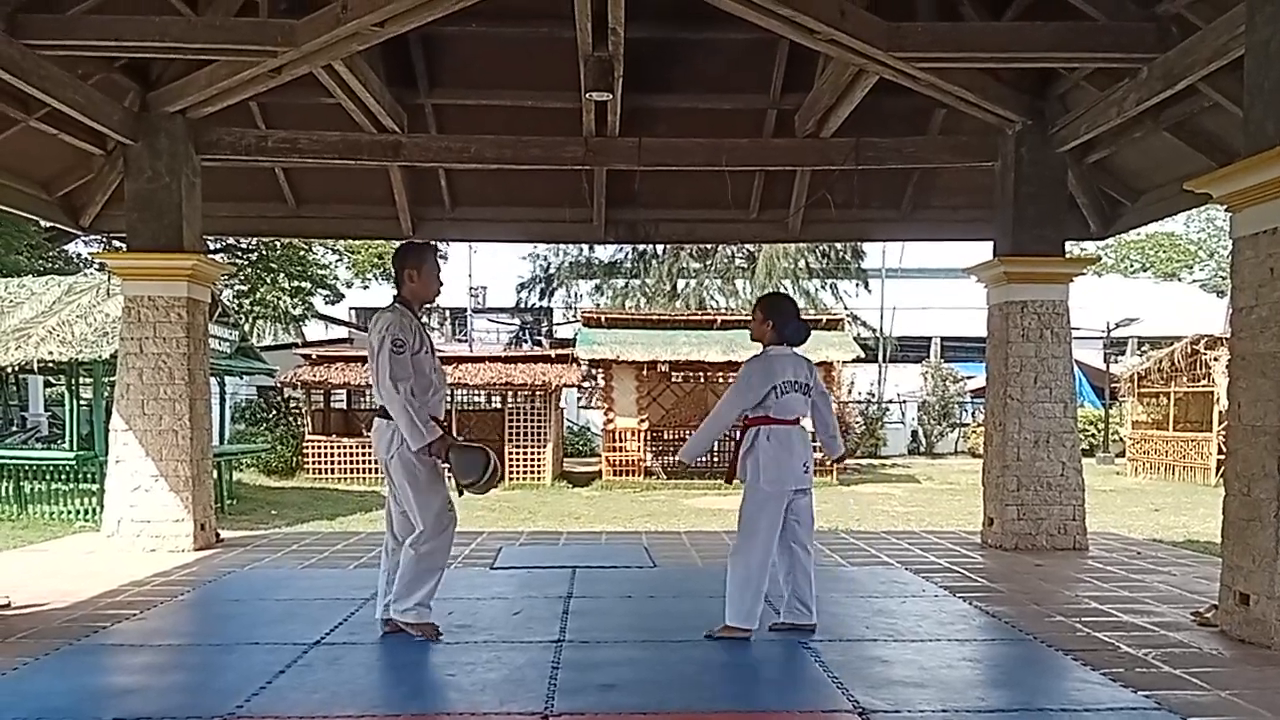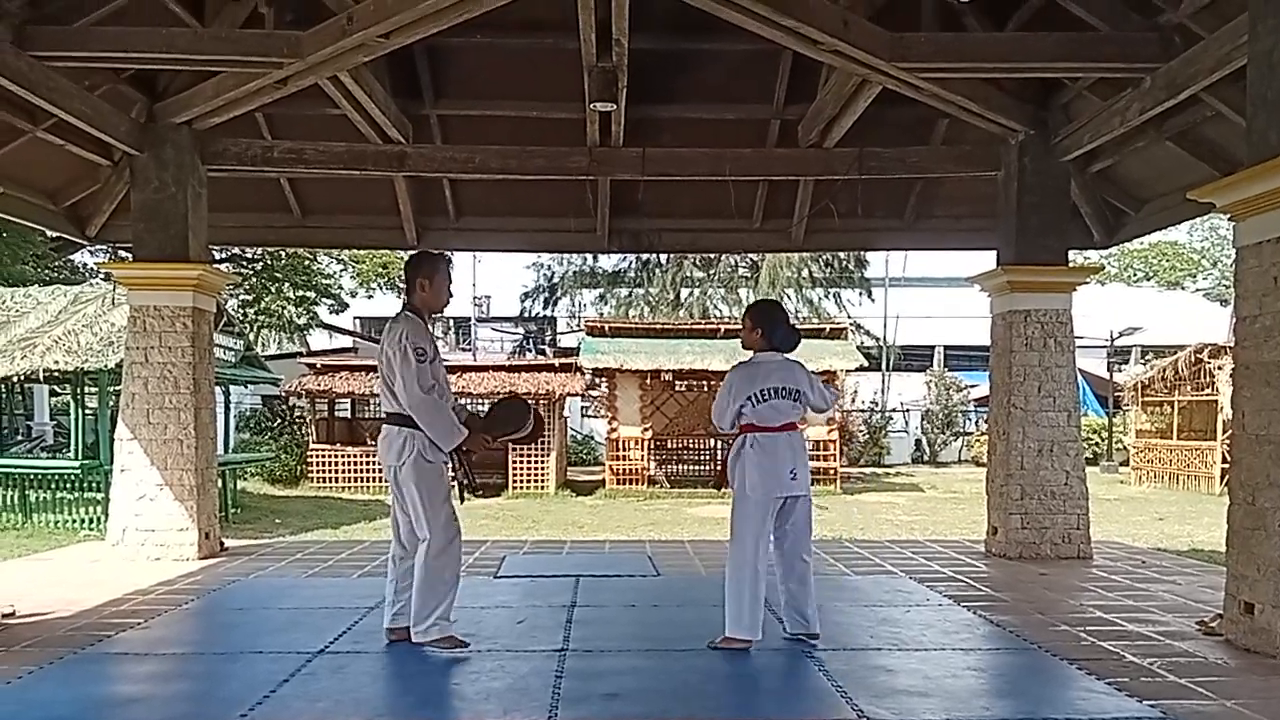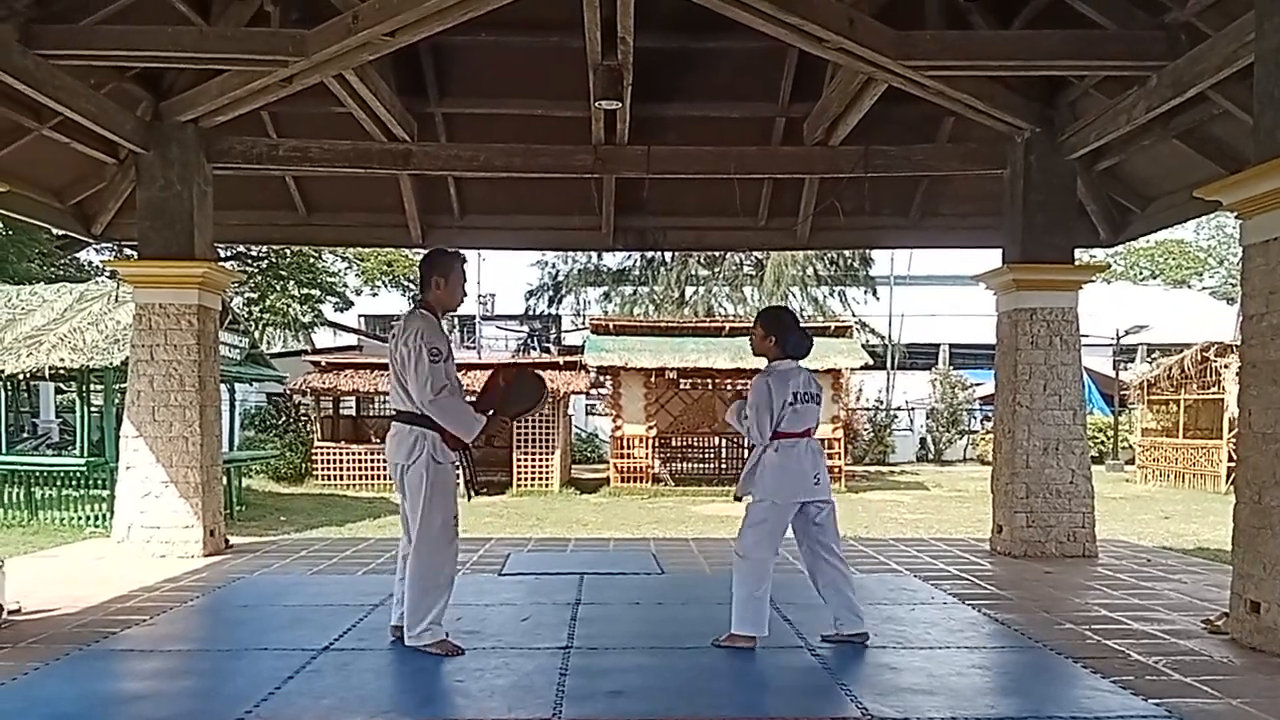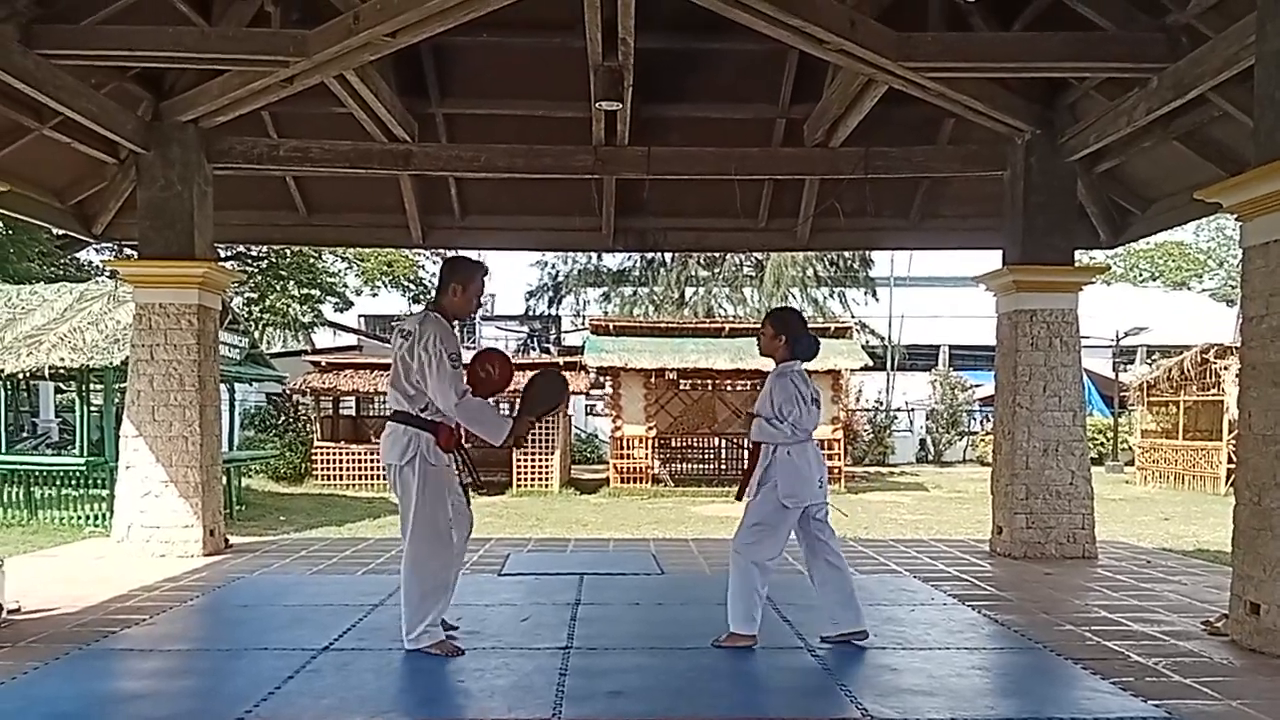
dt=0.2s
person 1, frame 1
left shoulder: (409, 323)
right shoulder: (393, 323)
right elbow: (395, 389)
left wrist: (433, 436)
right wrist: (430, 438)
left hip: (413, 437)
right hip: (406, 438)
left knee: (405, 528)
right knee: (436, 521)
left ankle: (394, 611)
right ankle: (409, 607)
person 1, frame 2
left shoulder: (413, 330)
right shoulder: (408, 331)
right elbow: (419, 397)
left wrist: (463, 418)
right wrist: (461, 436)
left hip: (415, 444)
right hip: (413, 444)
left knee: (411, 537)
right knee: (441, 535)
left ankle: (400, 622)
right ankle: (431, 626)
person 1, frame 3
left shoulder: (418, 325)
right shoulder: (423, 329)
right elbow: (433, 396)
left wrist: (474, 412)
right wrist: (480, 426)
left hip: (419, 441)
right hip: (423, 443)
left knee: (420, 536)
right knee: (435, 538)
left ankle: (405, 619)
right ankle: (422, 630)
person 1, frame 4
left shoulder: (414, 325)
right shoulder: (437, 333)
right elbow: (454, 401)
left wrist: (487, 408)
right wrist: (507, 428)
left hip: (420, 441)
right hip: (419, 444)
left knee: (456, 524)
right knee: (429, 540)
left ankle: (424, 613)
right ankle: (420, 632)
person 2, frame 1
left shoulder: (759, 366)
right shoulder: (804, 366)
left elbow: (726, 412)
right elbow: (823, 408)
left wrist: (690, 451)
right wrist: (834, 446)
left hip: (768, 459)
right hip: (797, 457)
left knee: (752, 543)
right knee: (795, 542)
left ankle: (740, 622)
right ankle: (801, 615)
person 2, frame 2
left shoulder: (741, 375)
right shoulder: (797, 371)
left elbow: (723, 420)
right elbow: (825, 402)
left wrist: (744, 413)
left hip: (757, 466)
right hip: (793, 464)
left knee: (747, 551)
right knee: (795, 549)
left ankle: (741, 632)
right ankle: (804, 625)
person 2, frame 3
left shoulder: (765, 382)
right shoulder: (807, 378)
left elbow: (757, 432)
left wrist: (736, 412)
left hip: (778, 473)
right hip: (811, 470)
left knee: (752, 552)
right knee: (824, 551)
left ankle: (746, 630)
right ankle: (852, 625)
person 2, frame 4
left shoulder: (783, 380)
right shoulder: (799, 377)
left elbow: (796, 430)
left wrist: (758, 426)
right wrist: (762, 423)
left hip: (785, 474)
right hip: (807, 472)
left knee: (749, 549)
right knee: (822, 551)
left ankle: (744, 630)
right ankle: (850, 623)
